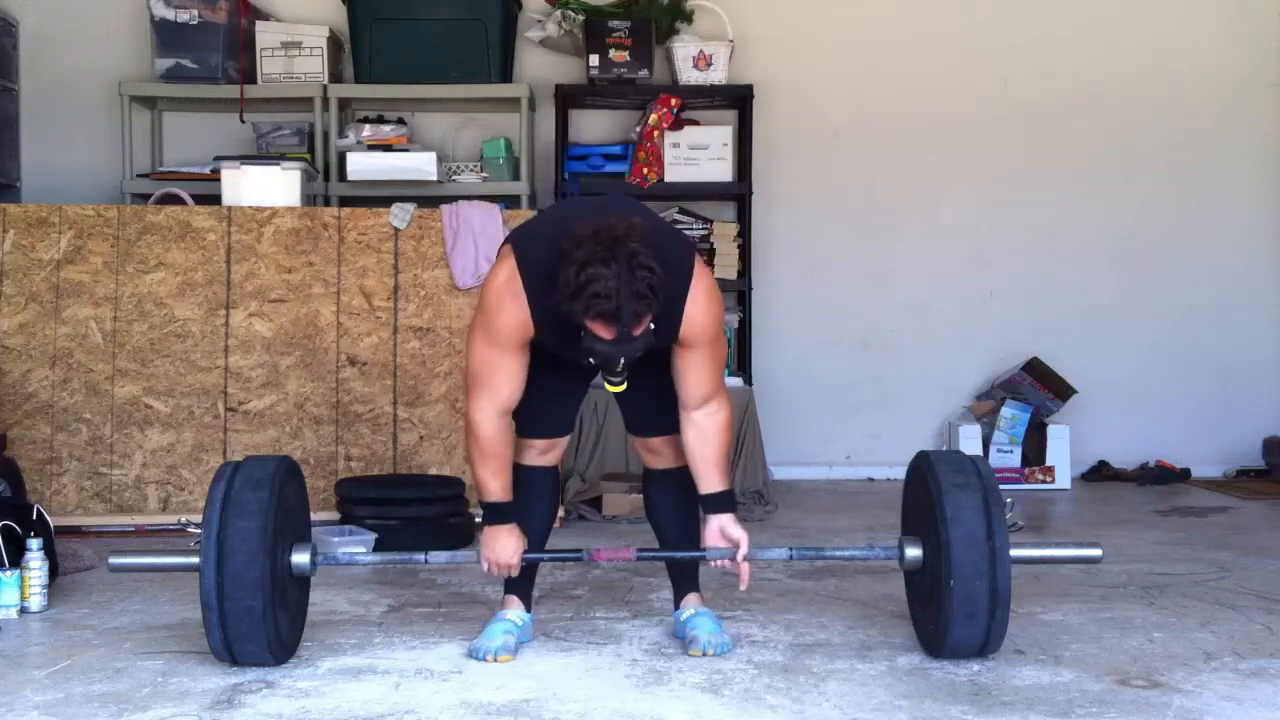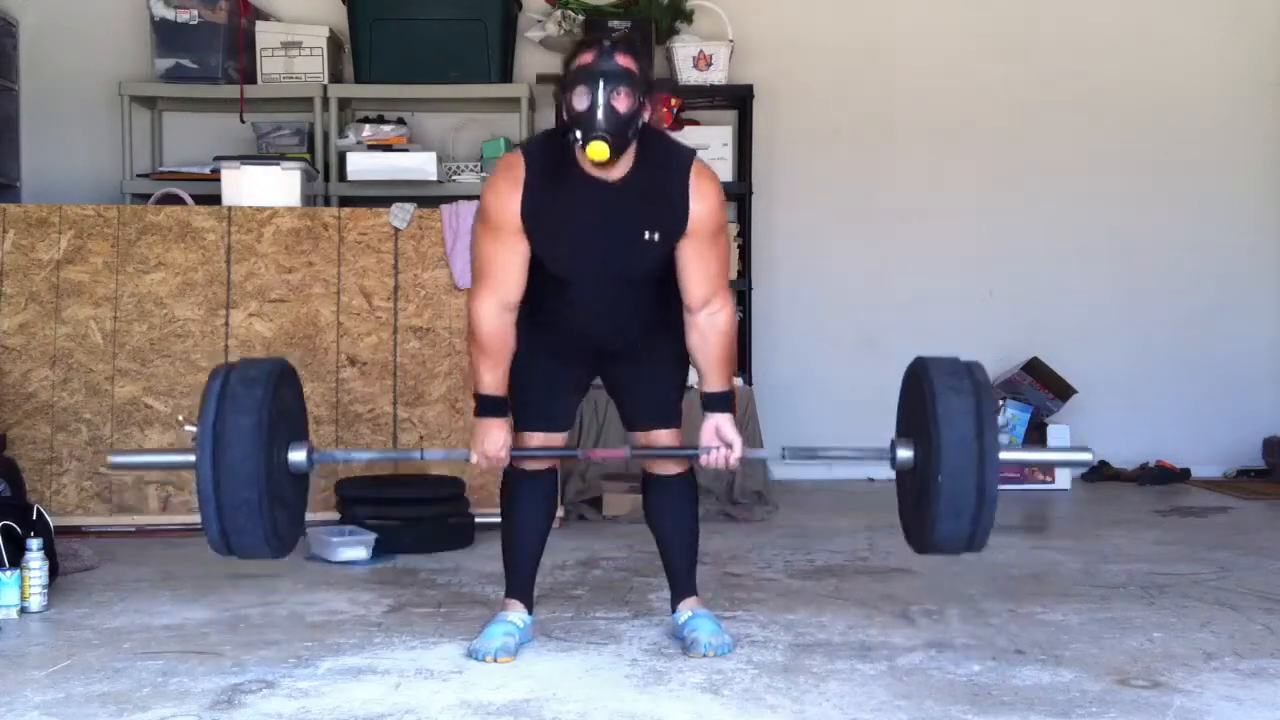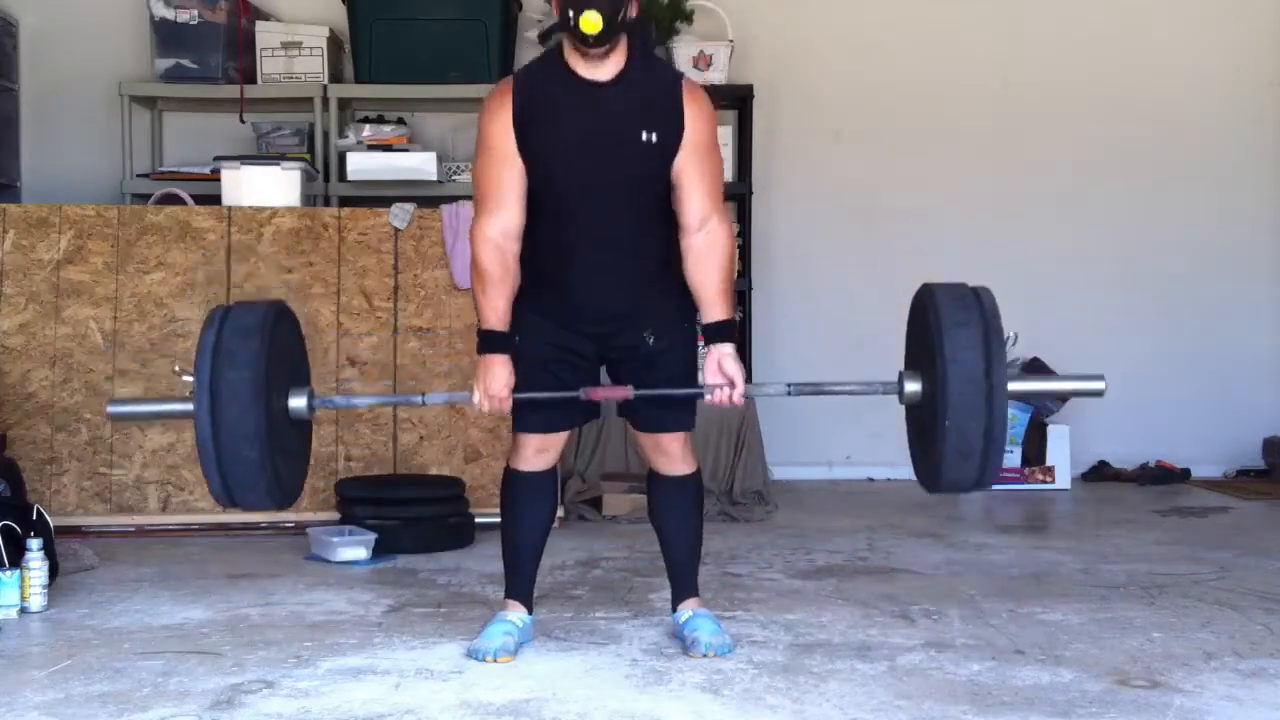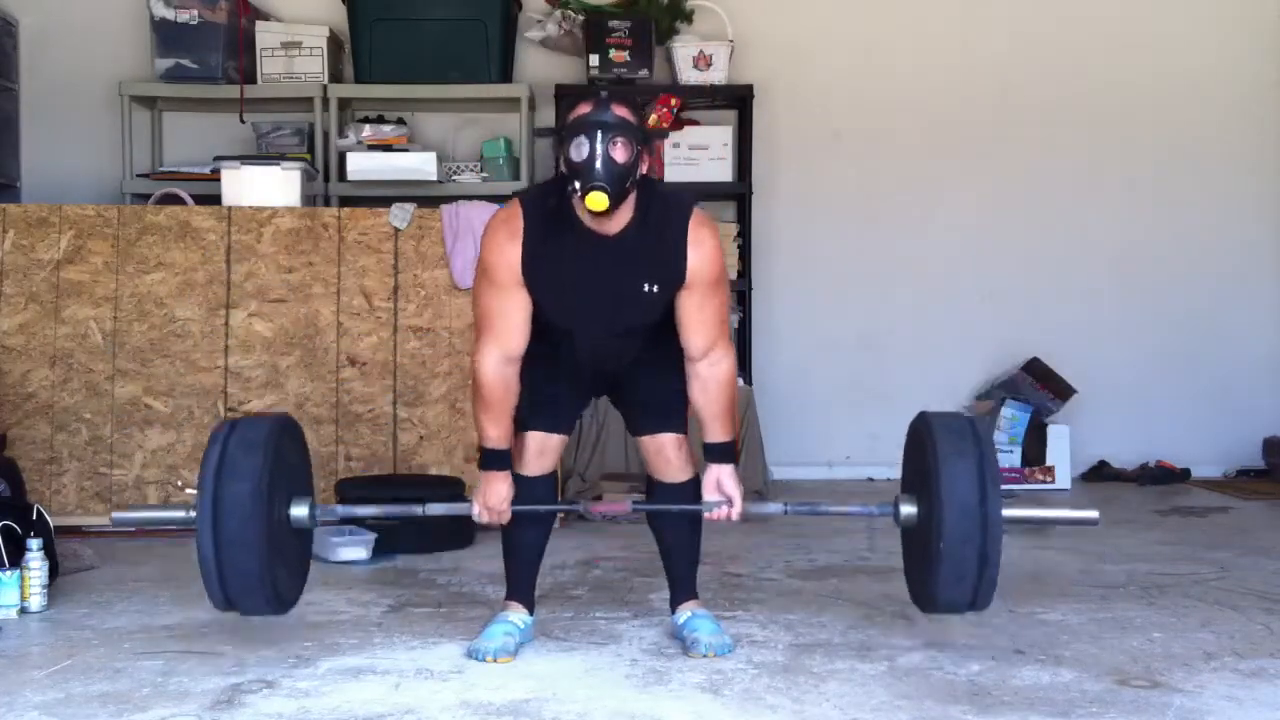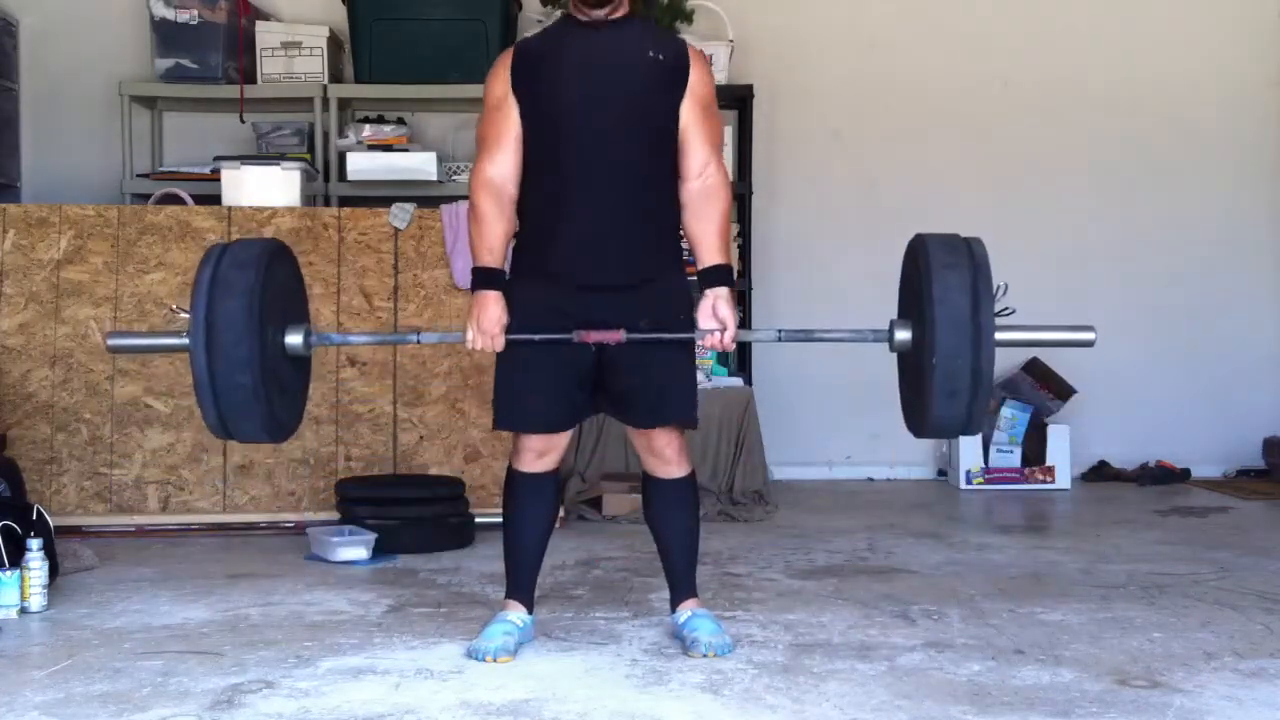
dt=1s
person 1, frame 1
left shoulder: (691, 288)
right shoulder: (515, 286)
left elbow: (703, 407)
right elbow: (488, 412)
left wrist: (719, 509)
right wrist: (499, 519)
right hip: (550, 341)
left knee: (664, 447)
right knee: (537, 446)
left ankle: (689, 602)
right ankle: (515, 606)
person 1, frame 2
left shoulder: (690, 183)
right shoulder: (518, 180)
left elbow: (708, 305)
right elbow: (495, 304)
left wrist: (718, 408)
right wrist: (490, 411)
left hip: (647, 333)
right hip: (549, 330)
left knee: (664, 450)
right knee: (532, 449)
left ankle: (688, 604)
right ankle: (516, 607)
person 1, frame 3
left shoulder: (678, 98)
right shoulder: (514, 100)
left elbow: (704, 224)
right elbow: (498, 231)
left wrist: (720, 335)
right wrist: (493, 348)
left hip: (652, 309)
right hip: (548, 313)
left knee: (670, 447)
right knee: (533, 449)
left ankle: (688, 604)
right ankle: (516, 608)
person 1, frame 4
left shoulder: (690, 234)
right shoulder: (515, 231)
left elbow: (708, 355)
right elbow: (499, 355)
left wrist: (720, 459)
right wrist: (493, 464)
left hip: (649, 351)
right hip: (552, 351)
left knee: (670, 454)
right knee: (531, 454)
left ankle: (687, 606)
right ankle: (517, 609)
person 1, frame 5
left shoulder: (675, 57)
right shoulder: (522, 62)
left elbow: (702, 175)
right elbow: (496, 178)
left wrist: (717, 282)
right wrist: (487, 286)
left hip: (650, 292)
right hip: (544, 293)
left knee: (664, 447)
right knee: (535, 449)
left ankle: (687, 605)
right ankle: (517, 608)
